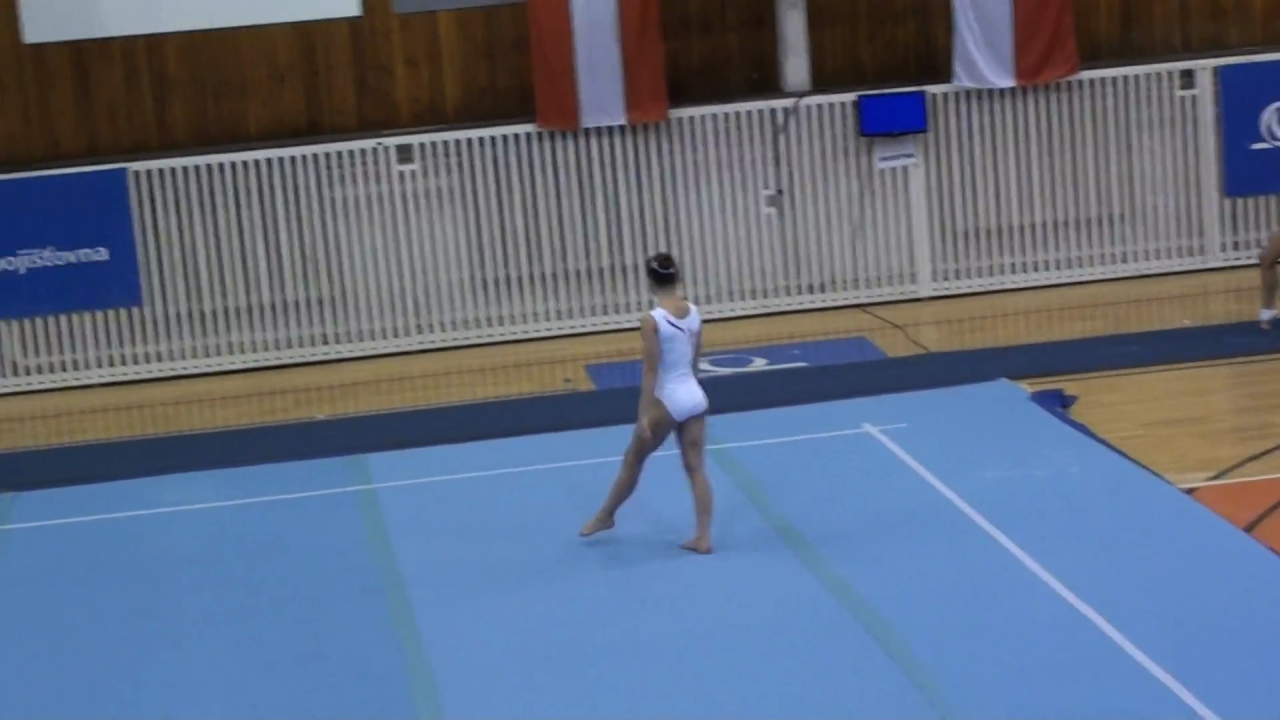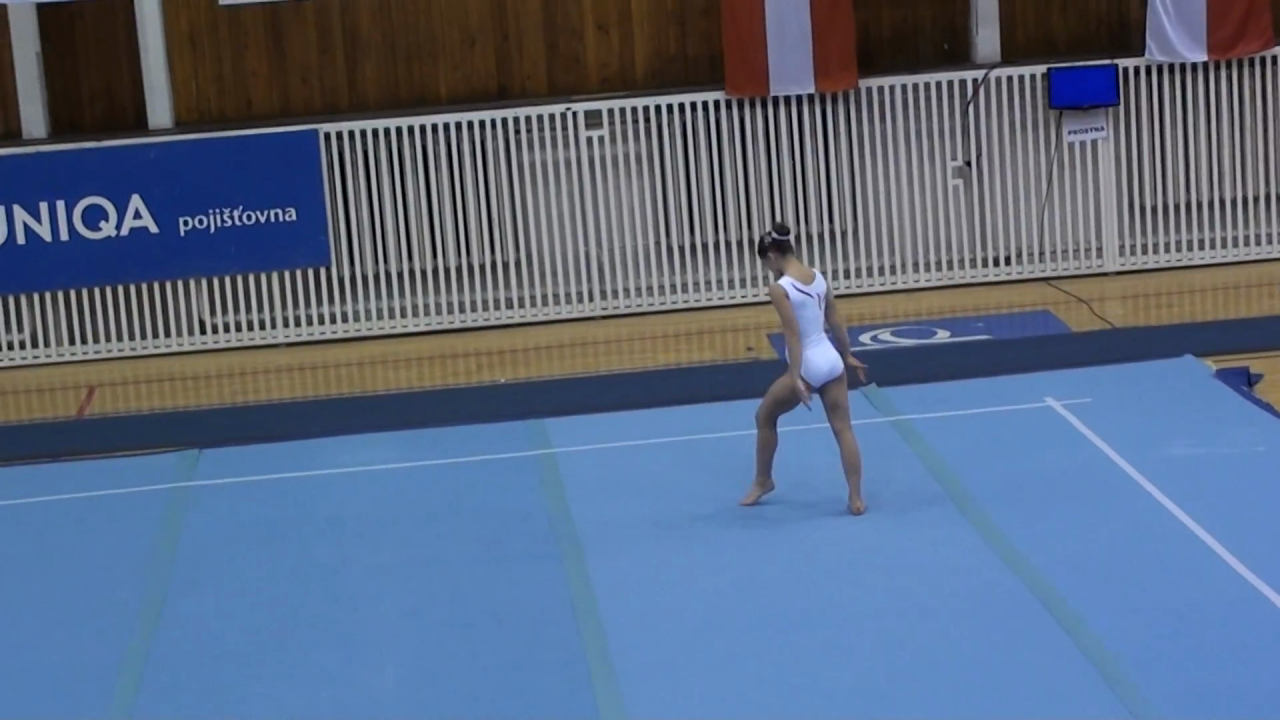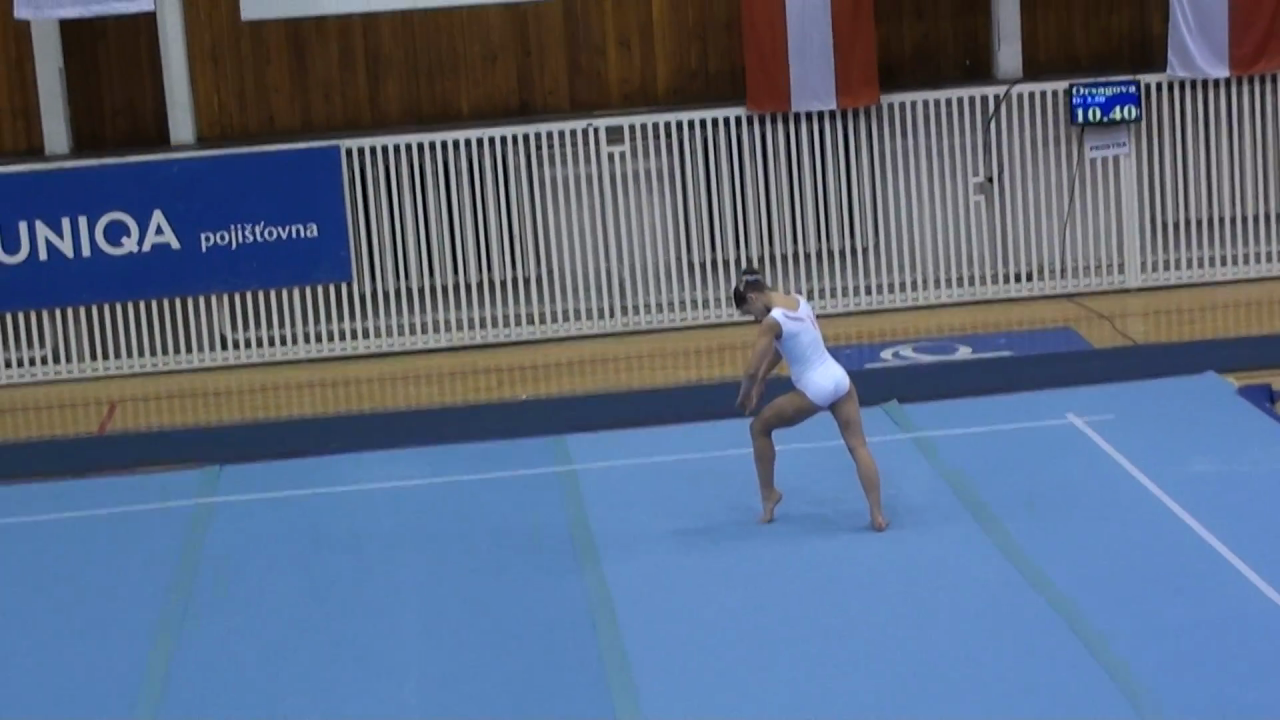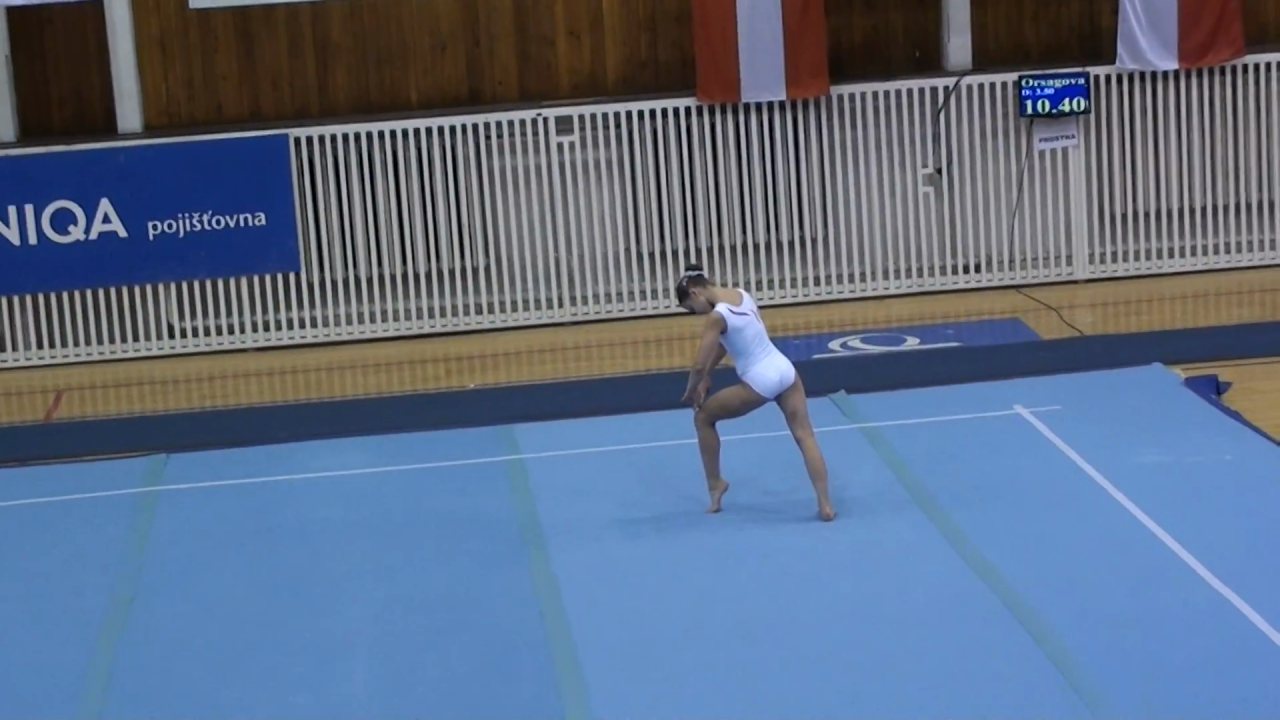
dt=1s
person 1, frame 1
left shoulder: (651, 320)
right shoulder: (693, 312)
left elbow: (651, 371)
left wrist: (643, 415)
left hip: (668, 401)
right hip: (695, 397)
left knee: (632, 461)
right knee: (695, 468)
left ankle: (605, 516)
right ankle: (703, 537)
person 1, frame 2
left shoulder: (779, 288)
right shoulder: (818, 277)
left elbow: (793, 336)
right elbow: (835, 322)
left wrist: (795, 378)
right wrist: (848, 355)
left hip: (808, 367)
right hip: (832, 361)
left knee: (765, 417)
right knee: (843, 429)
left ankle: (762, 482)
right ankle: (856, 499)
person 1, frame 3
left shoulder: (772, 322)
right shoulder: (799, 301)
left elbow: (751, 370)
left wrist: (745, 396)
right wrist: (761, 382)
left hip: (814, 390)
right hip: (839, 379)
left knee: (759, 427)
right knee: (858, 446)
left ankle: (768, 494)
right ankle: (877, 514)
person 1, frame 4
left shoulder: (717, 316)
right shoulder: (742, 295)
left elbow: (699, 365)
left wrist: (691, 391)
right wrist: (706, 377)
left hip: (760, 383)
right hip: (785, 371)
left knee: (703, 417)
right knee: (805, 436)
left ankle: (715, 483)
right ankle: (825, 504)
